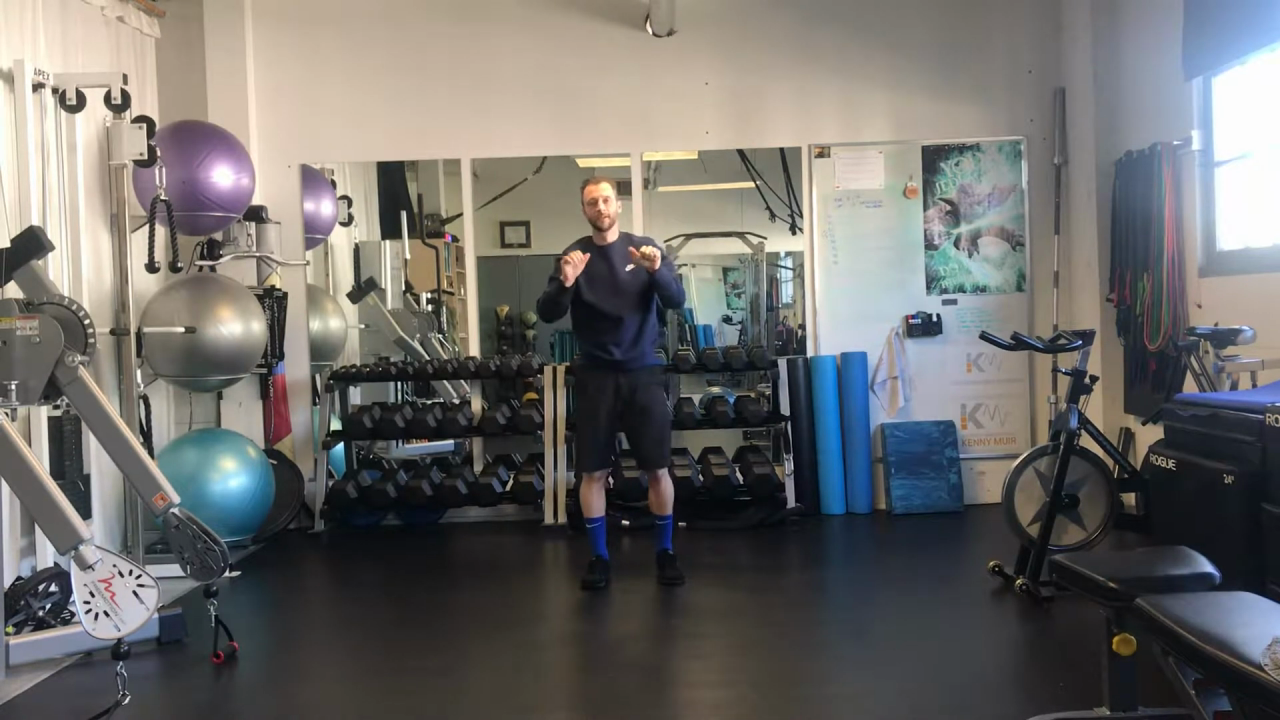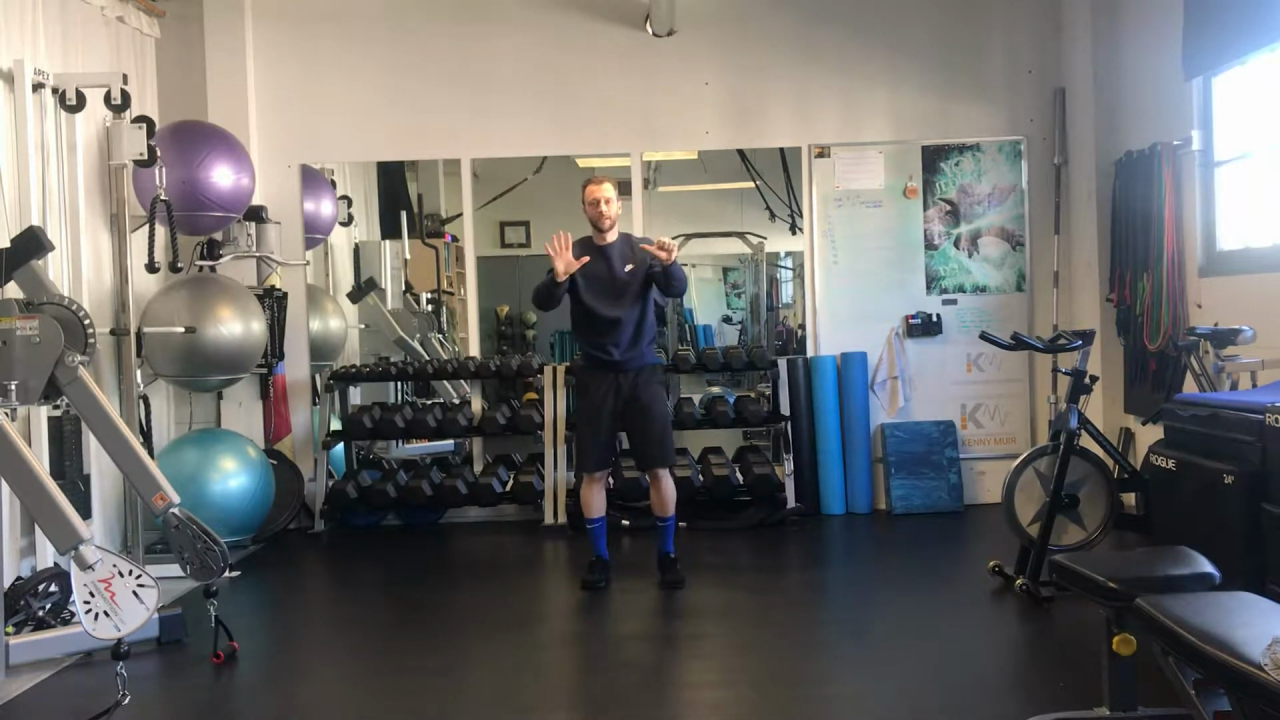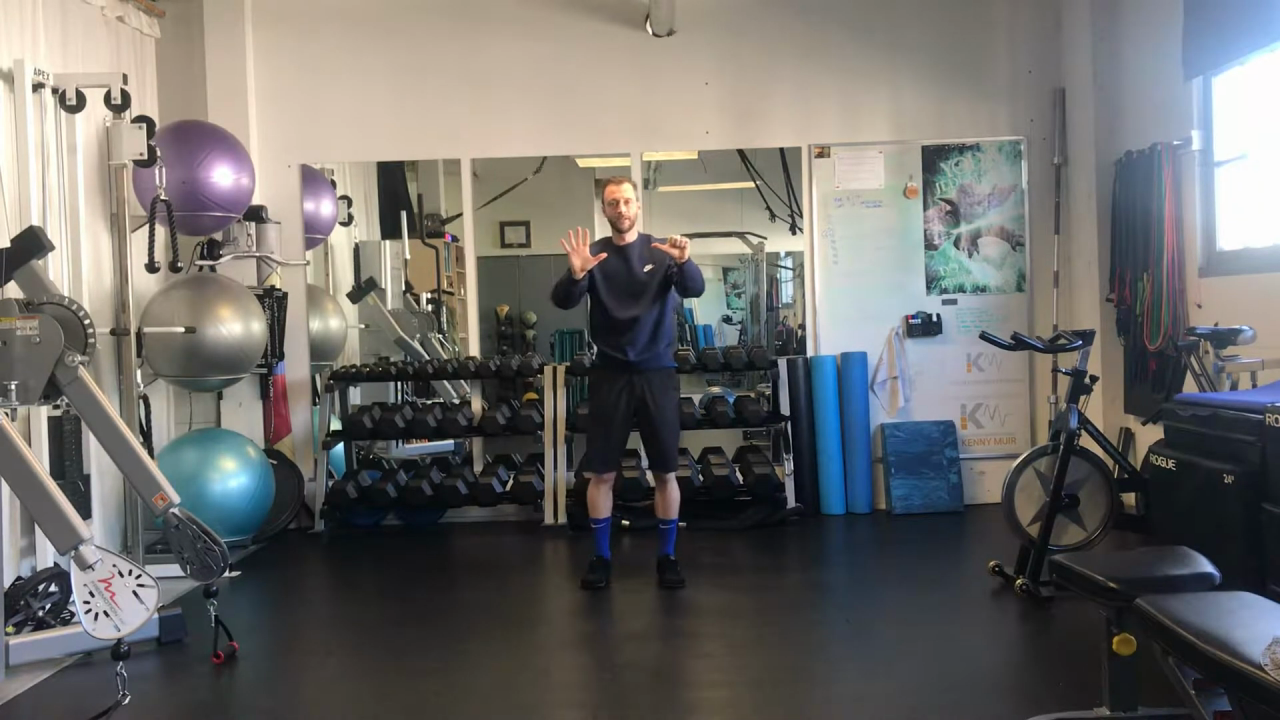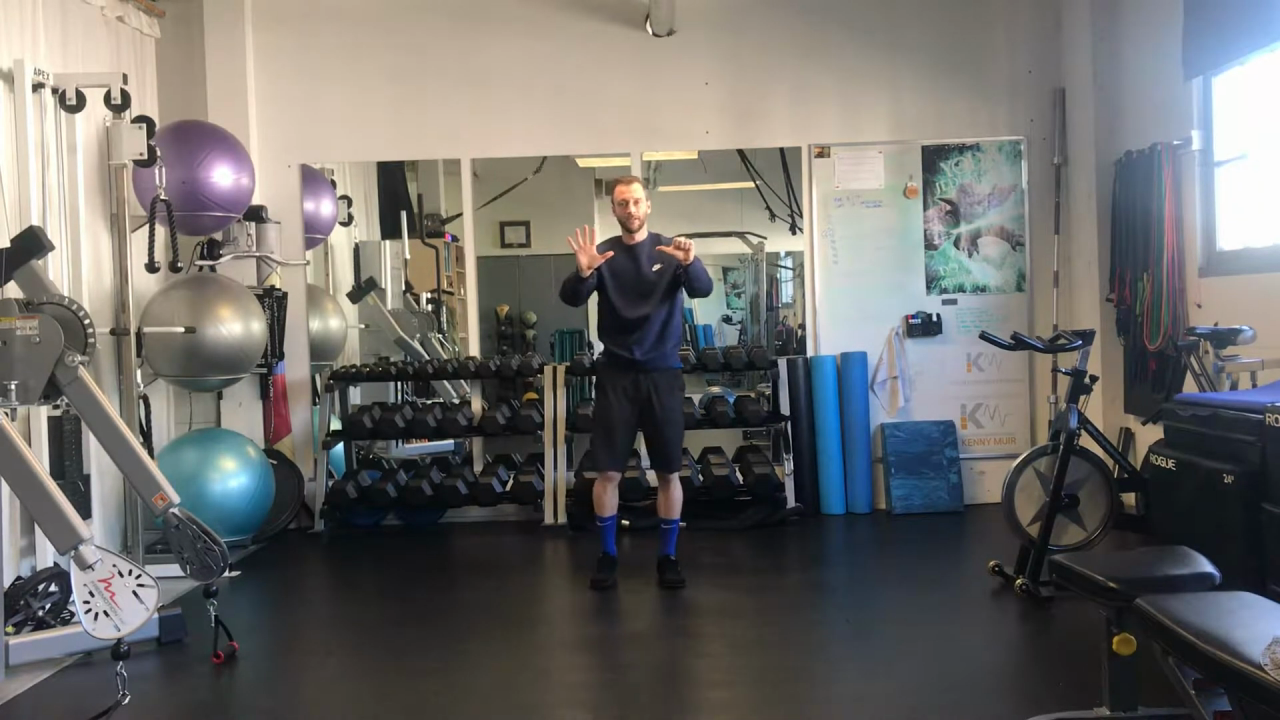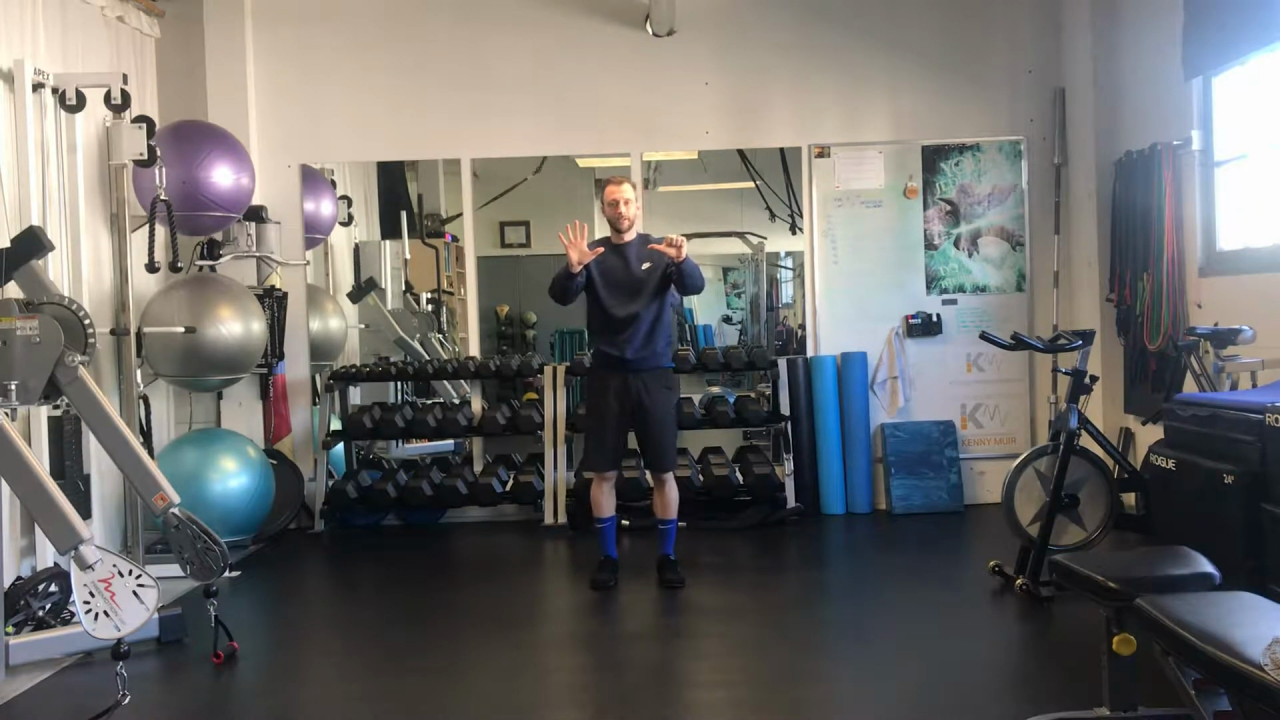
dt=0.3s
person 1, frame 1
left shoulder: (644, 249)
right shoulder: (575, 256)
left elbow: (676, 300)
right elbow: (547, 313)
left wrist: (657, 270)
right wrist: (565, 282)
left hip: (643, 372)
right hip: (596, 375)
left knee: (658, 469)
right knee: (593, 472)
left ankle: (665, 552)
right ankle: (599, 557)
person 1, frame 2
left shoulder: (642, 250)
right shoulder: (573, 253)
left elbow: (676, 290)
right elbow: (542, 303)
left wrist: (669, 264)
right wrist: (558, 276)
left hip: (643, 371)
right hip: (596, 375)
left knee: (659, 469)
right knee: (593, 473)
left ankle: (667, 554)
right ankle: (599, 557)
person 1, frame 3
left shoulder: (662, 250)
right shoulder: (594, 253)
left elbow: (694, 289)
right elbow: (562, 301)
left wrist: (684, 262)
right wrist: (575, 274)
left hip: (656, 373)
right hip: (610, 375)
left knee: (665, 472)
right knee: (601, 473)
left ankle: (667, 557)
right ankle: (601, 558)
person 1, frame 4
left shoulder: (669, 249)
right shoulder: (604, 252)
left elbow: (702, 289)
right elbow: (571, 298)
left wrist: (689, 262)
right wrist: (583, 272)
left hip: (663, 373)
right hip: (616, 374)
left knee: (668, 472)
right knee: (607, 471)
left ankle: (668, 556)
right ankle: (607, 555)
person 1, frame 5
left shoulder: (659, 249)
right shoulder: (592, 254)
left elbow: (694, 286)
right elbow: (560, 296)
left wrist: (682, 260)
right wrist: (573, 267)
left hip: (654, 374)
right hip: (608, 375)
left knee: (663, 472)
right knee: (603, 472)
left ankle: (667, 557)
right ankle: (608, 557)
